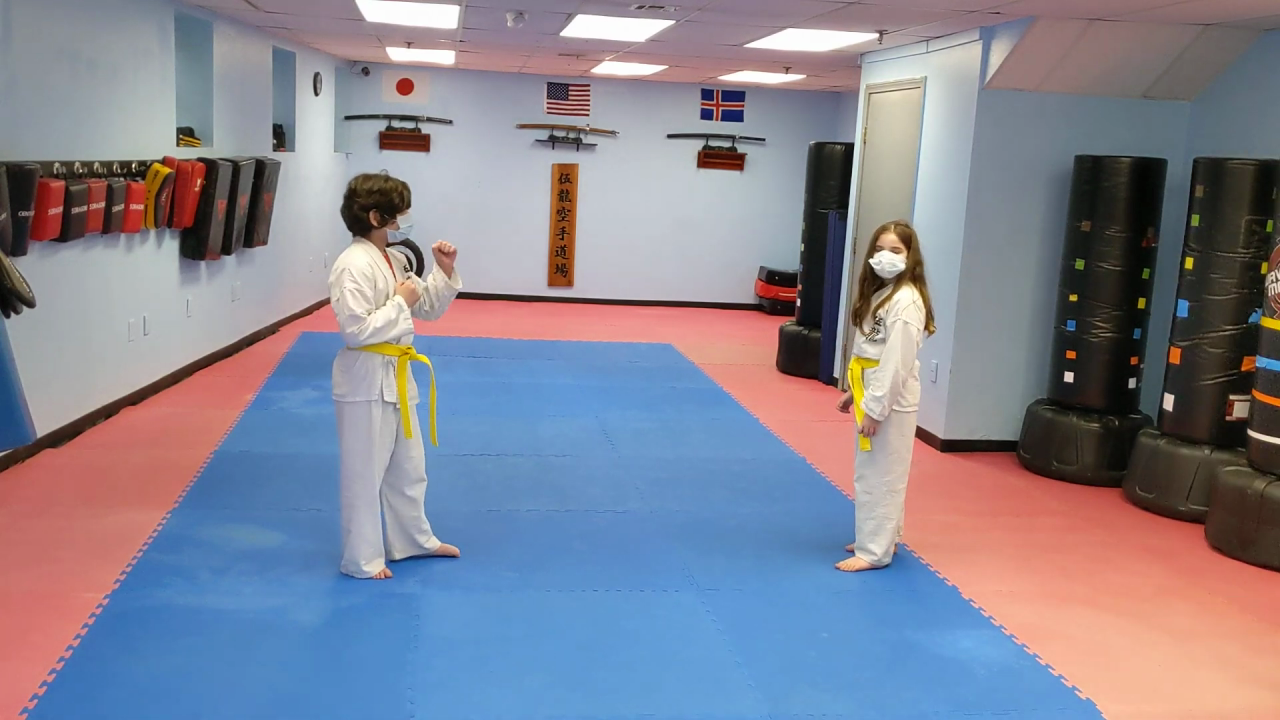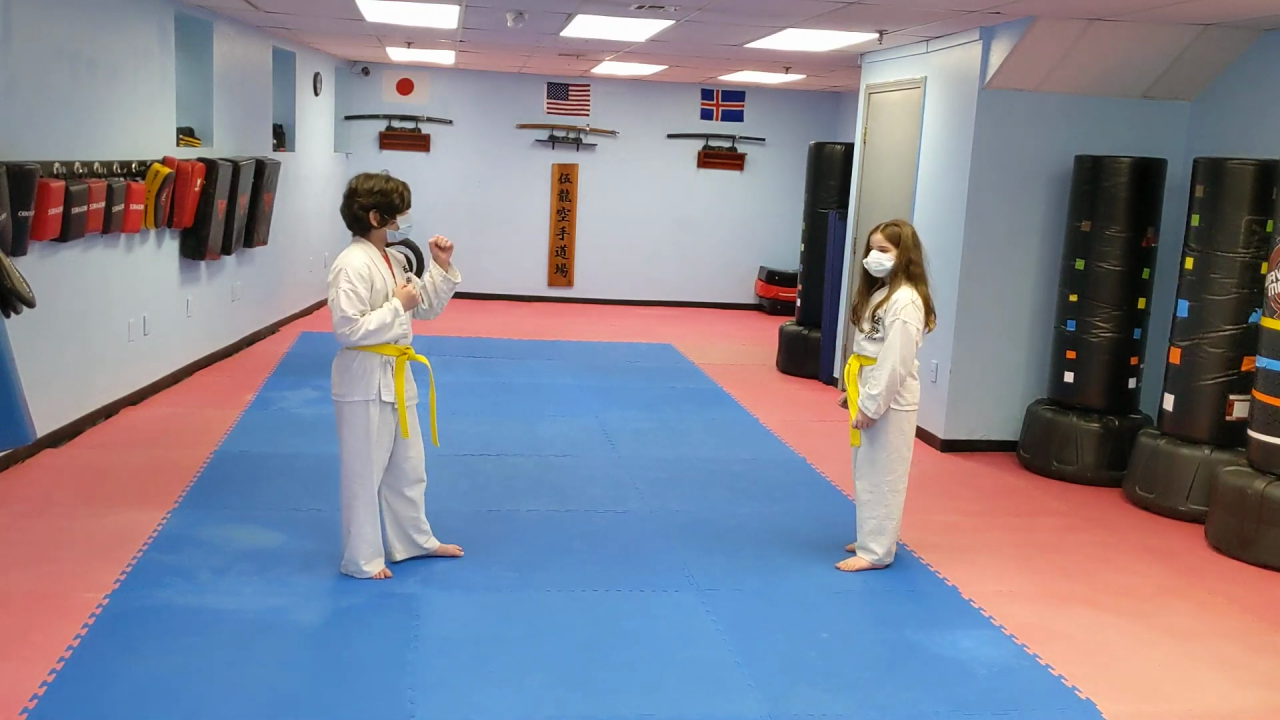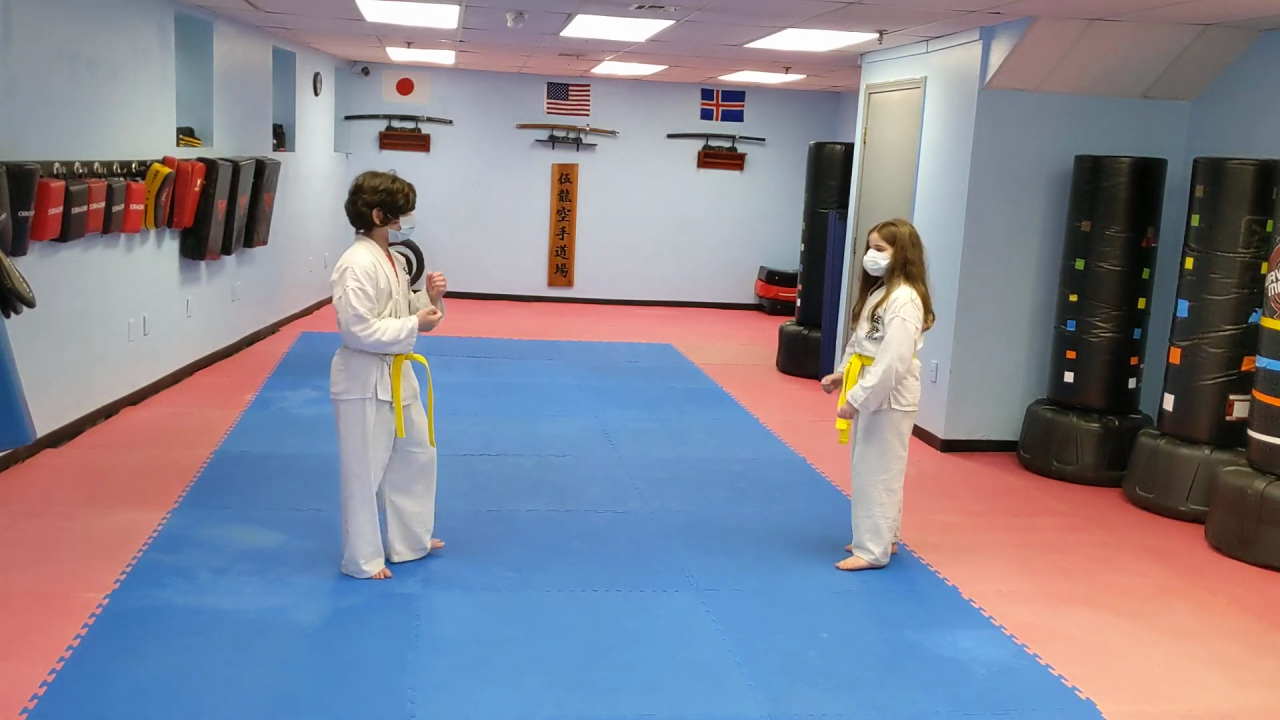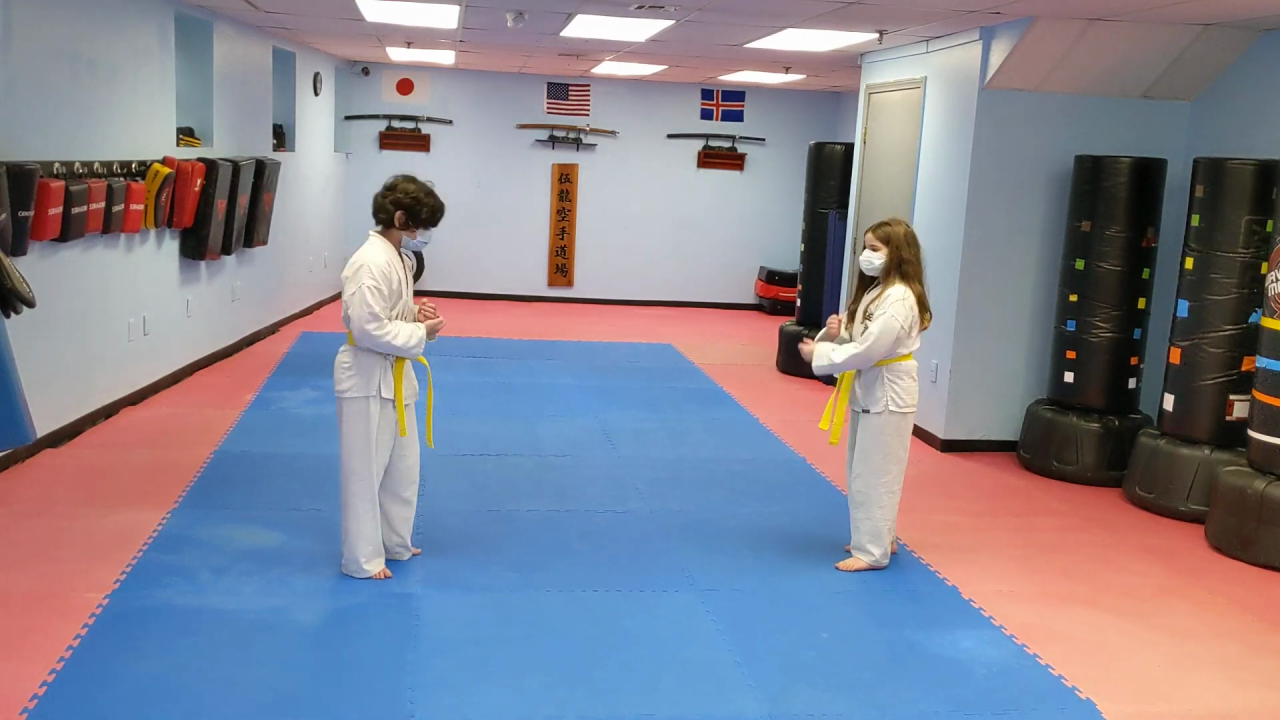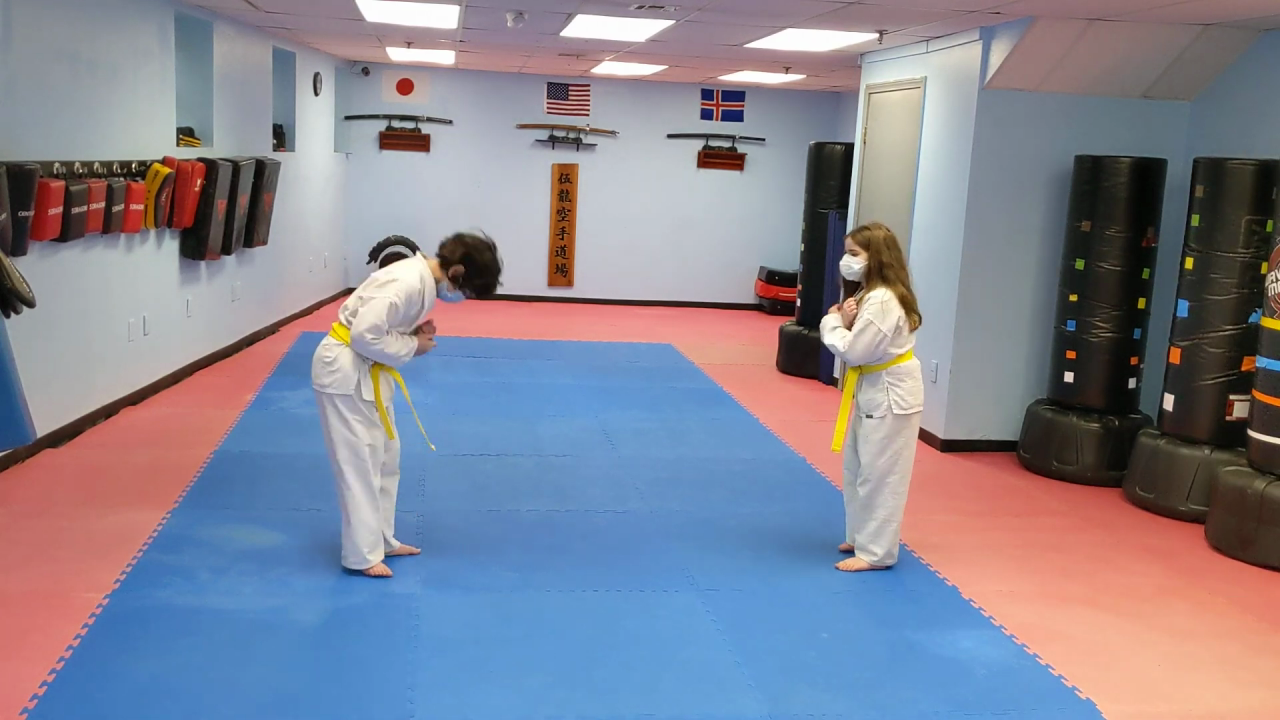
dt=0.2s
person 1, frame 1
left shoulder: (392, 261)
right shoulder: (354, 265)
left elbow: (429, 307)
right elbow: (356, 329)
left wrist: (445, 272)
right wrist: (399, 303)
left hip: (395, 376)
right hip: (366, 379)
left knee: (406, 465)
right knee: (364, 472)
left ankle: (414, 539)
right ankle: (362, 558)
person 1, frame 2
left shoulder: (392, 260)
right shoulder: (353, 265)
left elbow: (425, 305)
right elbow: (348, 330)
left wrist: (441, 268)
right wrist: (397, 307)
left hip: (394, 376)
right hip: (364, 380)
left knee: (407, 465)
right knee: (364, 472)
left ankle: (414, 539)
right ankle: (362, 558)
person 1, frame 3
left shoulder: (391, 259)
right shoulder: (358, 264)
right elbow: (359, 331)
left wrist: (427, 300)
right wrist: (415, 325)
left hip: (395, 375)
right hip: (365, 380)
left knee: (417, 457)
right knee: (364, 471)
left ankle: (410, 540)
right ankle: (362, 559)
person 1, frame 4
left shoulder: (394, 258)
right shoulder: (372, 263)
right elbow: (368, 329)
left wrist: (417, 317)
right wrist: (421, 333)
left hip: (391, 375)
right hip: (366, 378)
left knee: (402, 466)
right knee: (365, 469)
left ankle: (391, 544)
right ankle: (362, 560)
person 1, frame 5
left shoulder: (421, 277)
right shoulder: (410, 283)
right elbow: (365, 333)
left wrist: (414, 333)
right wrist: (410, 346)
left hip: (363, 370)
right hip: (344, 370)
left knee: (384, 456)
right knee: (360, 460)
left ankle: (378, 540)
right ankle: (362, 553)
person 2, frame 1
left shoulder: (906, 302)
right shoulder: (877, 292)
left elbow: (896, 364)
left wrist: (875, 409)
right wrist: (854, 393)
left hip: (890, 400)
right hip: (873, 395)
left knee: (882, 476)
right knee: (870, 473)
left ankle: (874, 551)
right ankle: (880, 538)
person 2, frame 2
left shoulder: (905, 302)
right shoulder: (878, 291)
left elbow: (894, 363)
left wrist: (870, 407)
right wrist: (855, 392)
left hip: (888, 399)
right hip: (872, 392)
left knee: (882, 474)
right knee: (869, 471)
left ankle: (875, 550)
right ankle: (878, 538)
person 2, frame 3
left shoulder: (905, 301)
right shoulder: (878, 291)
left elbow: (892, 362)
left wrist: (855, 397)
right wrist: (842, 375)
left hip: (889, 397)
right hip: (871, 393)
left knee: (878, 473)
right knee: (868, 471)
left ankle: (873, 550)
right ankle: (881, 537)
person 2, frame 4
left shoulder: (899, 299)
right shoulder: (876, 290)
left elbow: (867, 350)
right elbow: (856, 336)
left wrist: (818, 355)
right wrist: (833, 332)
left hip: (887, 394)
right hip: (869, 392)
left knee: (876, 476)
right knee: (863, 472)
left ankle: (871, 552)
right ankle: (875, 539)
person 2, frame 5
left shoulder: (883, 302)
right shoulder: (867, 294)
left elbow: (854, 351)
right elbow: (855, 341)
left wrist: (833, 323)
right wrist: (842, 322)
left hip: (892, 396)
right hip: (870, 393)
left knee: (879, 477)
right knee: (856, 469)
left ankle: (876, 552)
right ankle: (862, 536)
